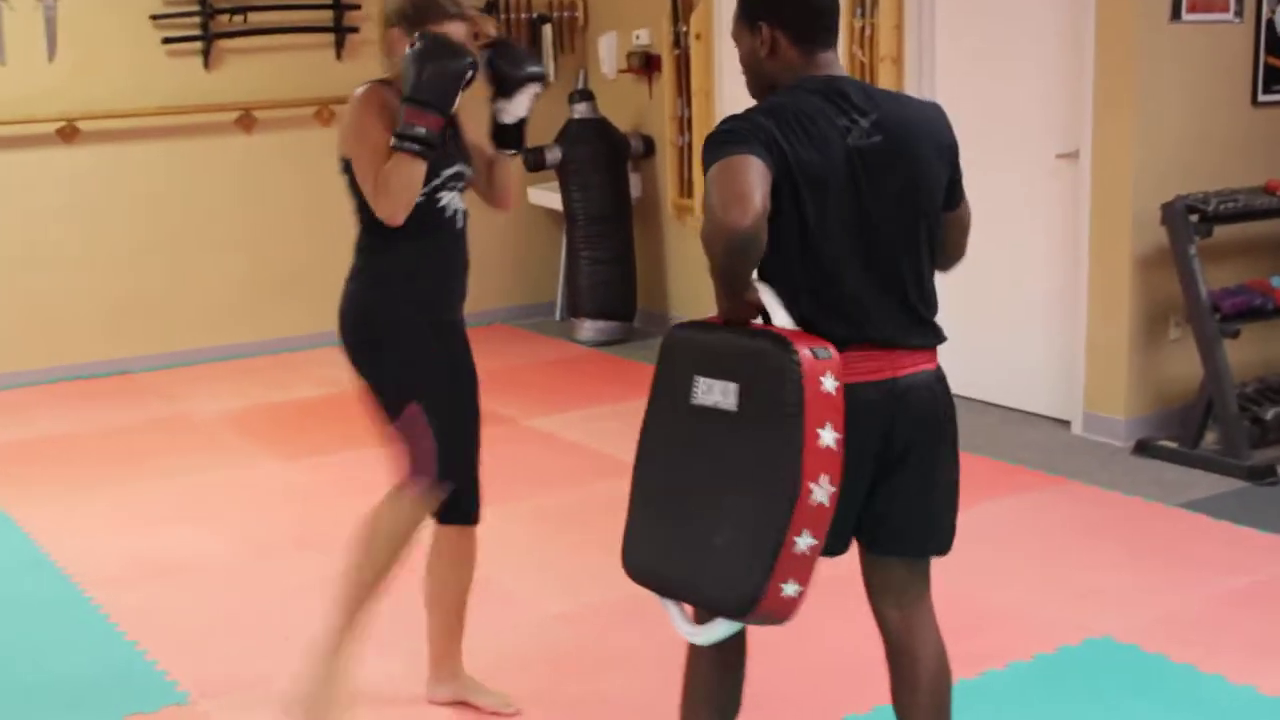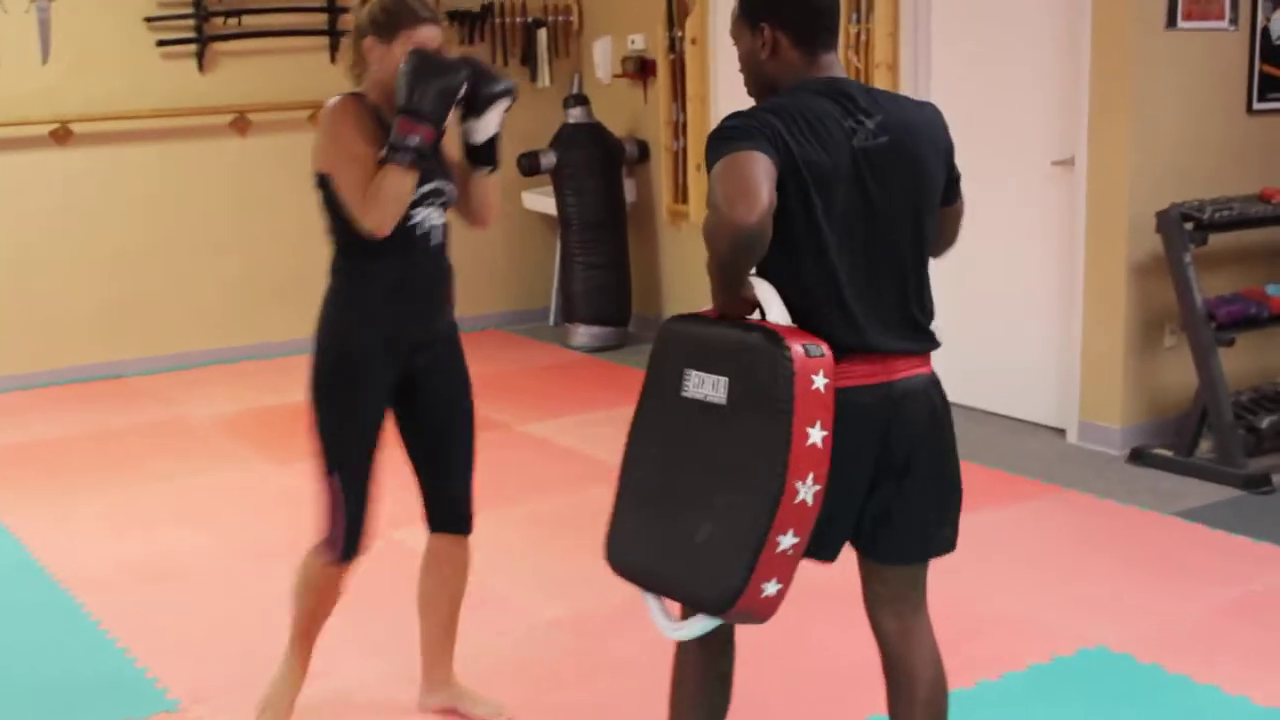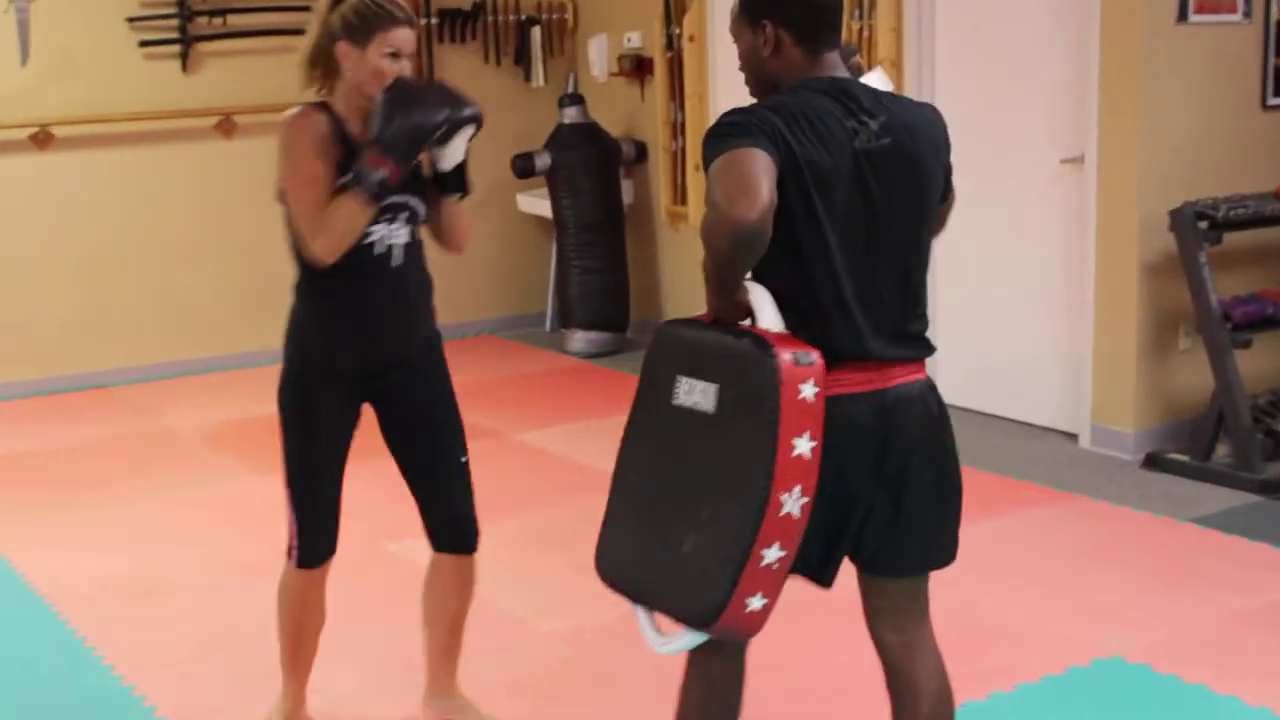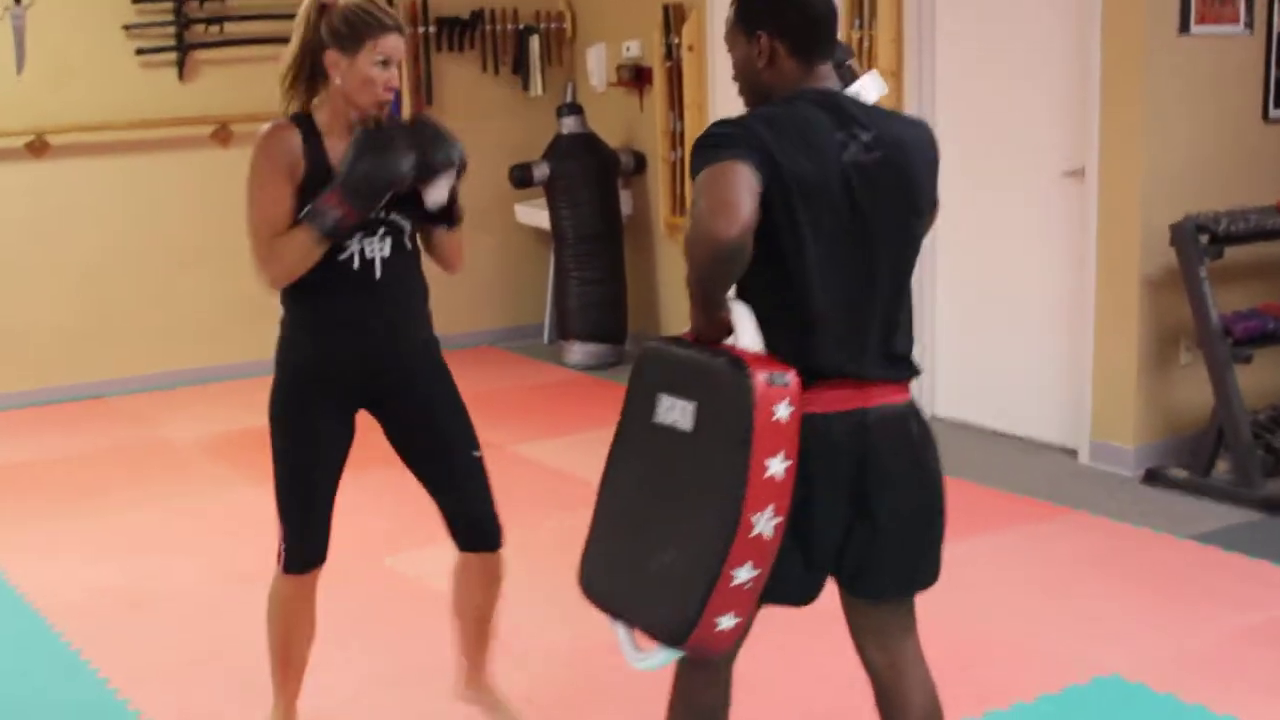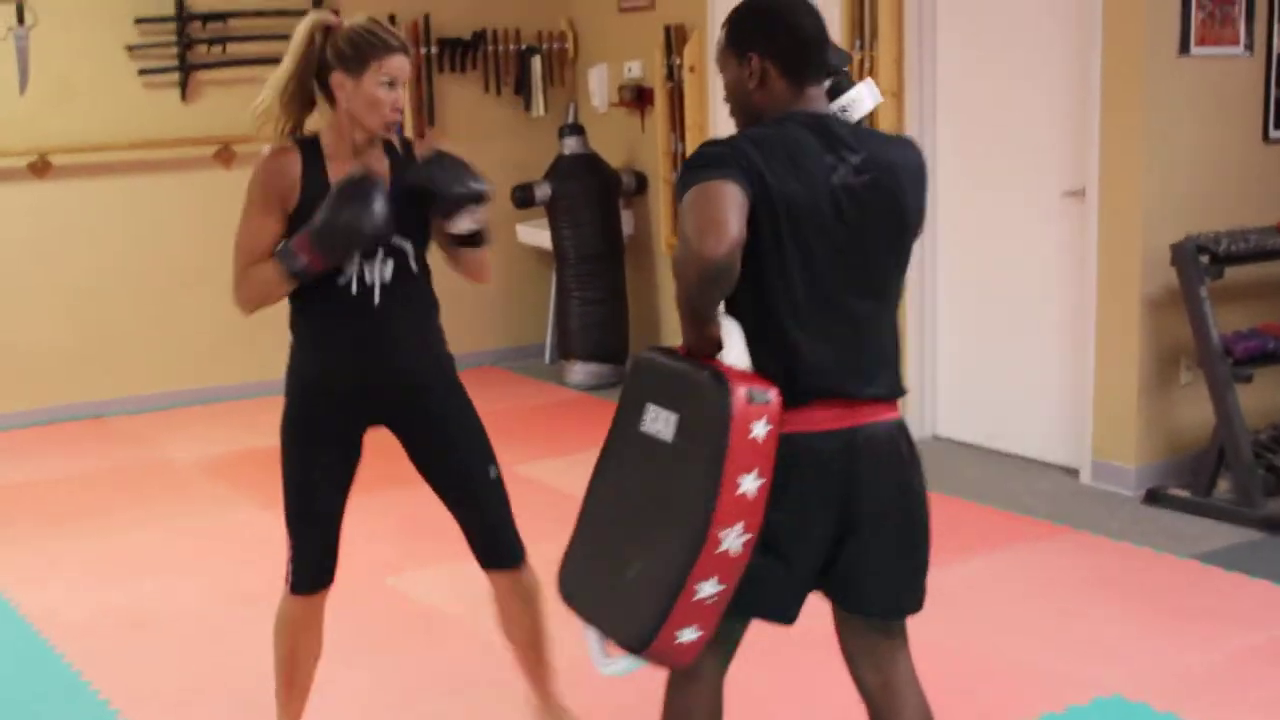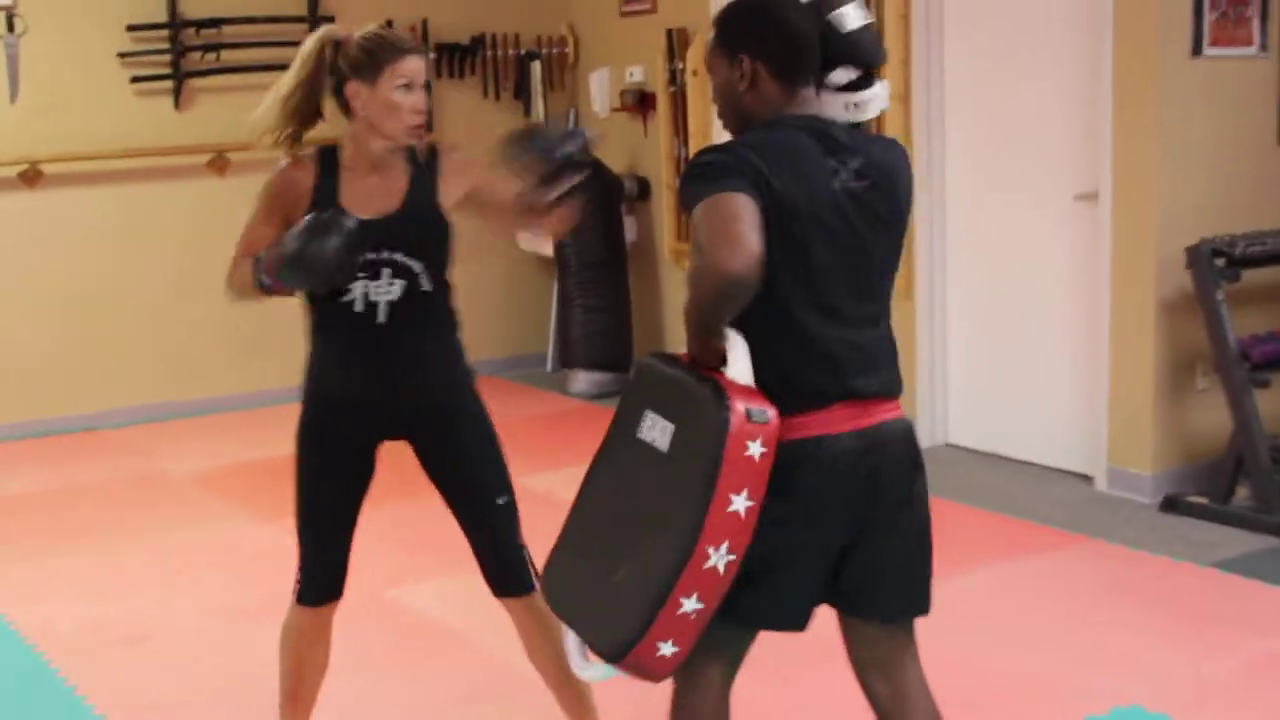
dt=0.1s
person 1, frame 1
left shoulder: (753, 134)
right shoulder: (927, 125)
left elbow: (736, 218)
left wrist: (732, 292)
right hip: (913, 393)
right knee: (907, 605)
person 1, frame 2
left shoulder: (756, 130)
right shoulder: (925, 127)
left elbow: (742, 215)
left wrist: (727, 289)
right hip: (909, 395)
right knee: (903, 616)
person 1, frame 3
left shoulder: (754, 128)
right shoulder: (924, 127)
left elbow: (743, 213)
left wrist: (722, 292)
right hip: (905, 403)
right knee: (905, 627)
person 1, frame 4
left shoulder: (742, 141)
right shoulder: (914, 143)
left elbow: (724, 229)
left wrist: (705, 309)
right hip: (890, 426)
right knee: (893, 645)
person 1, frame 5
left shoulder: (731, 161)
right shoulder: (902, 163)
left elbow: (712, 246)
left wrist: (697, 325)
left hip: (771, 447)
right hip: (876, 444)
left knee: (698, 653)
right knee: (885, 662)
person 1, frame 6
left shoulder: (728, 165)
right shoulder: (886, 162)
left elbow: (733, 263)
left wrist: (699, 330)
left hip: (781, 453)
right hip: (883, 444)
left knee: (705, 660)
person 2, frame 1
left shoulder: (444, 114)
right shoulder: (375, 103)
left elbow: (501, 195)
right elbow: (391, 208)
left wrist: (511, 115)
right wrist: (423, 109)
left hip: (435, 316)
right hip: (388, 310)
left knee: (461, 503)
right knee: (428, 478)
right ankle: (334, 650)
person 2, frame 2
left shoulder: (416, 115)
right shoulder: (345, 117)
left elbow: (481, 212)
right elbow: (375, 215)
left wrist: (484, 134)
right wrist: (417, 127)
left hip: (433, 333)
right hip: (359, 335)
left knee: (454, 517)
right knee: (347, 532)
person 2, frame 3
left shoulder: (398, 132)
right shoulder: (306, 128)
left elbow: (455, 239)
right elbow: (324, 244)
left wrist: (449, 161)
right wrist: (384, 156)
left hip: (409, 349)
right hip: (324, 354)
left knee: (457, 534)
right knee: (312, 551)
person 2, frame 4
left shoulder: (402, 141)
right shoulder: (283, 144)
left elbow: (451, 261)
right elbow: (274, 270)
left wrist: (440, 194)
right wrist: (348, 195)
left hip: (408, 358)
right hip: (314, 367)
left knee: (480, 532)
right knee: (300, 557)
person 2, frame 5
left shoulder: (412, 161)
right shoulder: (284, 167)
left elbow: (477, 270)
right elbow: (247, 292)
left wrist: (464, 217)
right wrist: (314, 247)
left hip: (419, 376)
right hip: (325, 387)
left knee: (503, 550)
right knee: (309, 577)
person 2, frame 6
left shoulder: (441, 167)
right shoulder: (298, 177)
left elbow: (543, 218)
right elbow: (243, 278)
left wrist: (548, 188)
right wrist: (286, 268)
left hip: (438, 393)
right hip: (339, 399)
left knee: (513, 579)
right knee: (317, 592)
